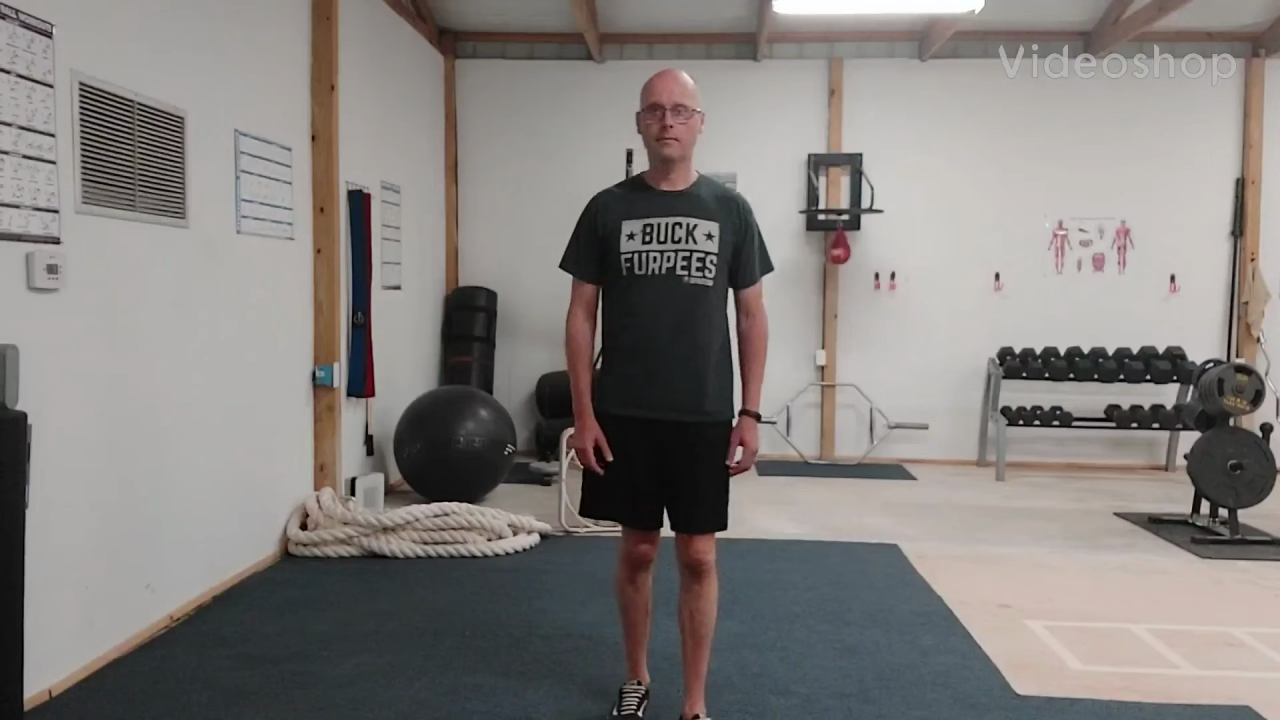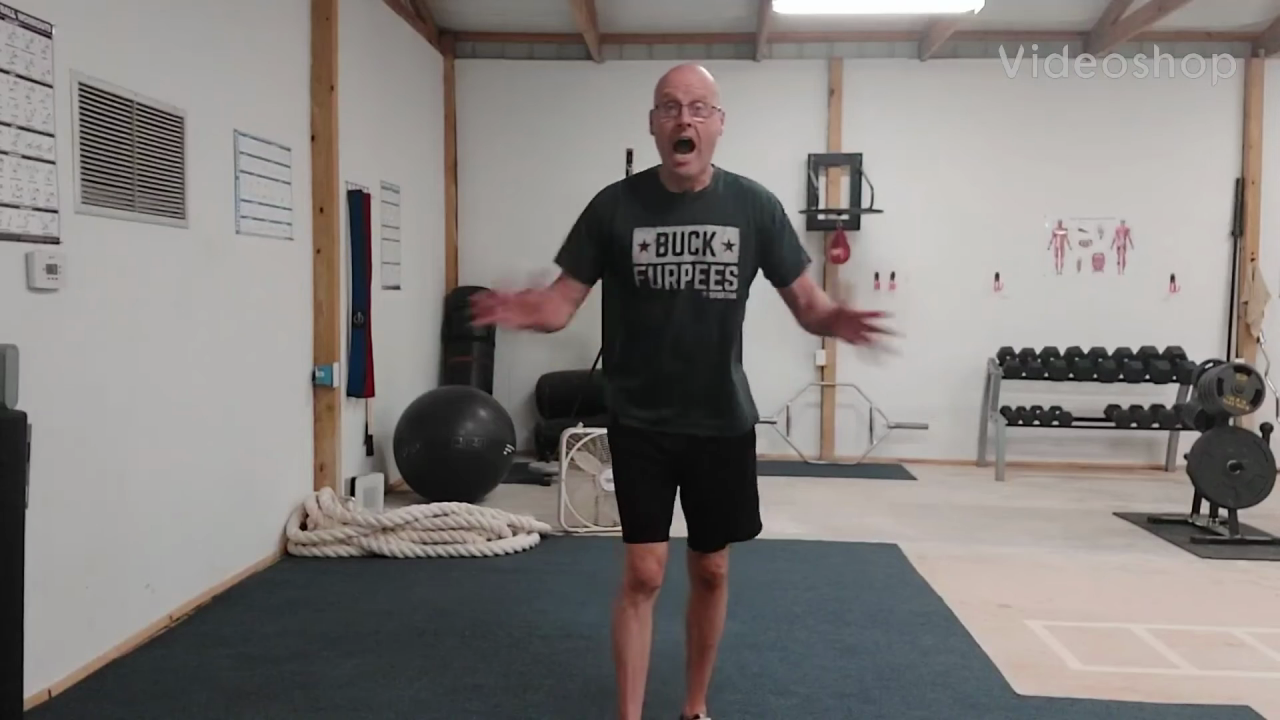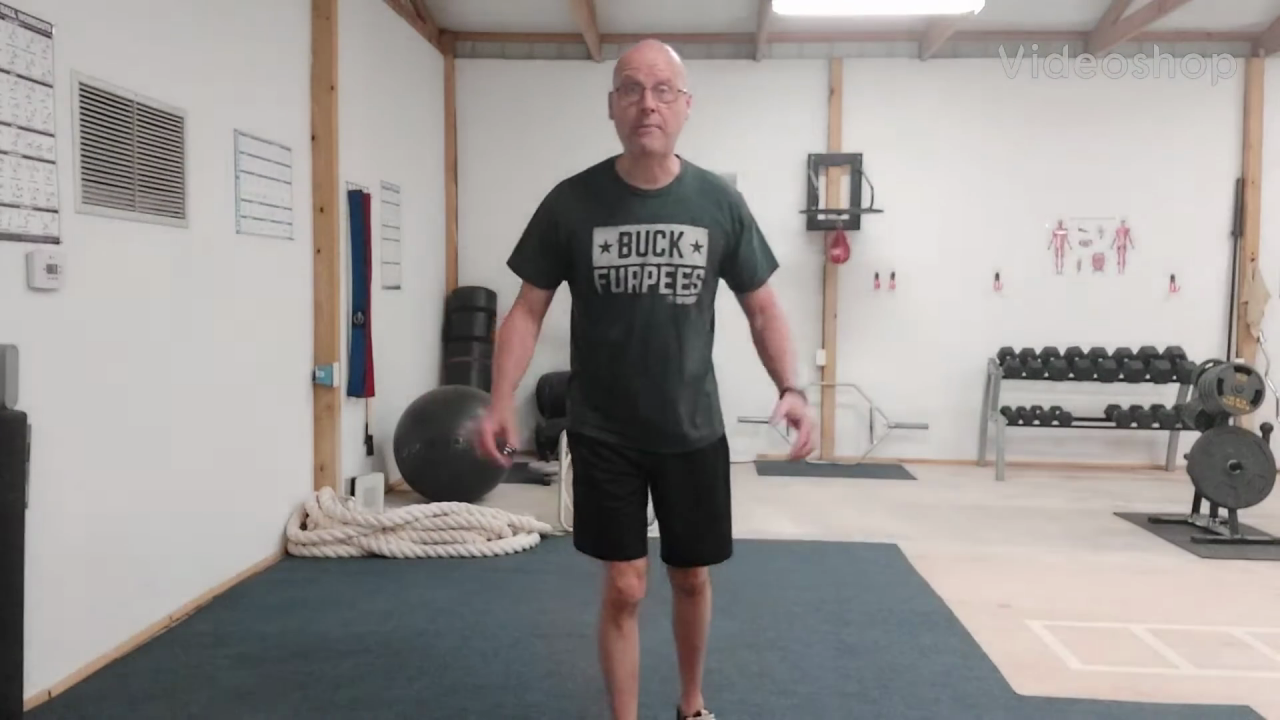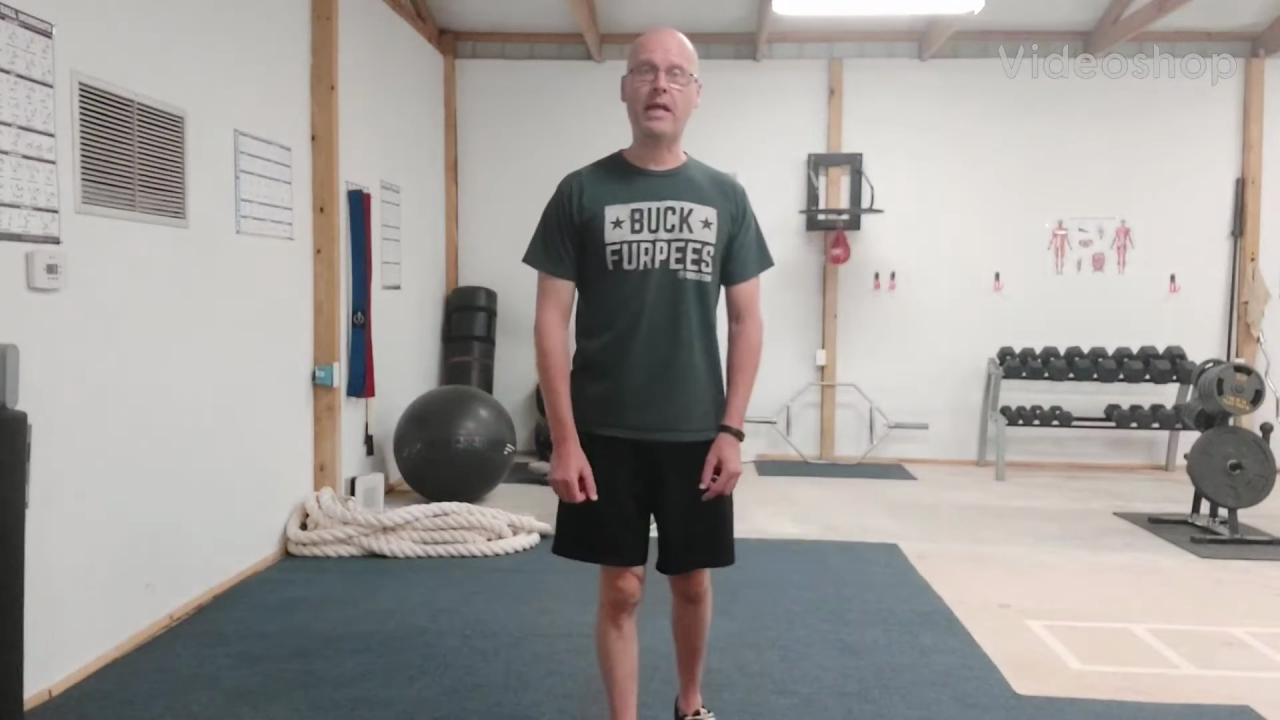
dt=0.7s
person 1, frame 1
left shoulder: (730, 209)
right shoulder: (607, 208)
left elbow: (752, 314)
right elbow: (582, 314)
left wrist: (750, 412)
right wrist: (584, 412)
left hip: (704, 416)
right hip: (626, 414)
left knee: (698, 558)
right knee: (637, 552)
person 1, frame 2
left shoulder: (754, 206)
right shoulder: (616, 206)
left elbow: (803, 298)
right elbow: (564, 299)
left wrist: (836, 319)
right wrist: (522, 311)
left hip: (722, 424)
right hip: (639, 422)
left knee: (711, 570)
right knee: (643, 573)
person 1, frame 3
left shoulder: (719, 202)
right shoulder: (571, 204)
left elbow: (762, 308)
right elbow: (528, 308)
left wrist: (790, 388)
right wrist: (501, 403)
left hip: (692, 432)
right hip: (604, 435)
left knee: (691, 578)
right knee: (624, 588)
person 1, frame 4
left shoulder: (725, 196)
right shoulder: (581, 192)
left elbow: (745, 321)
right elbow: (551, 320)
left wrist: (731, 430)
right wrist: (565, 439)
left hip: (696, 434)
right hip: (606, 433)
left knee: (692, 582)
right knee: (620, 588)
